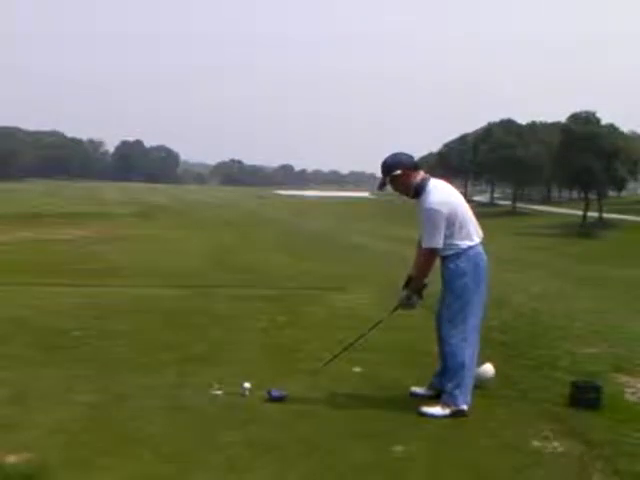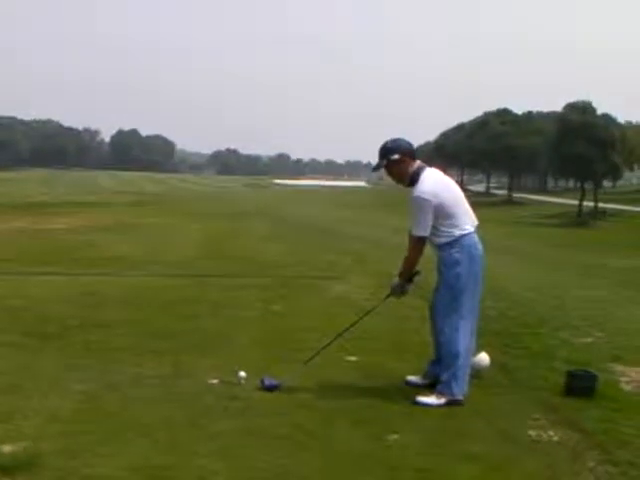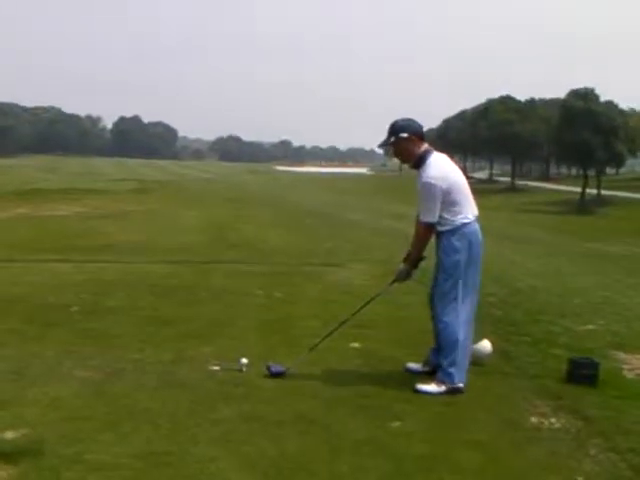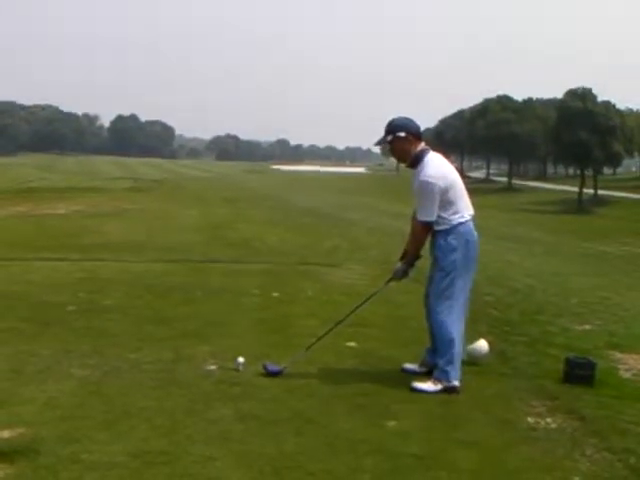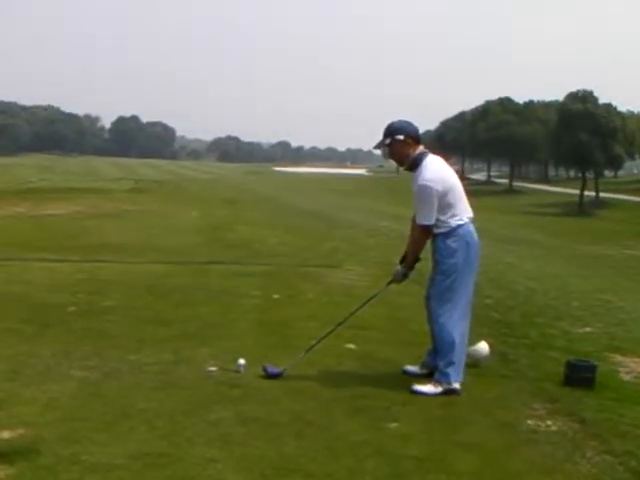
dt=0.5s
person 1, frame 1
left shoulder: (432, 202)
right shoulder: (433, 188)
left elbow: (430, 252)
right elbow: (425, 243)
left wrist: (413, 290)
right wrist: (412, 277)
left hip: (464, 263)
right hip: (459, 261)
left knee: (457, 330)
right knee: (446, 325)
left ankle: (456, 399)
right ankle: (442, 383)
person 1, frame 2
left shoulder: (422, 192)
right shoulder: (430, 176)
left elbow: (418, 242)
right elbow: (418, 236)
left wrist: (402, 278)
right wrist: (406, 272)
left hip: (459, 252)
right hip: (458, 249)
left knee: (453, 320)
right knee: (441, 314)
left ankle: (452, 390)
right ankle: (437, 372)
person 1, frame 3
left shoulder: (430, 177)
right shoulder: (435, 160)
left elbow: (426, 226)
right elbow: (424, 219)
left wrist: (409, 264)
right wrist: (411, 255)
left hip: (458, 239)
right hip: (456, 237)
left knee: (451, 306)
right knee: (441, 301)
left ankle: (451, 377)
right ankle: (438, 359)
person 1, frame 4
left shoulder: (429, 175)
right shoulder: (429, 161)
left elbow: (424, 225)
right elbow: (419, 217)
left wrist: (407, 262)
right wrist: (406, 253)
left hip: (454, 239)
right hip: (450, 236)
left knee: (444, 305)
right knee: (436, 301)
left ankle: (447, 375)
right ankle: (435, 360)
person 1, frame 5
left shoulder: (426, 179)
right shoulder: (429, 163)
left elbow: (424, 229)
right elbow: (419, 221)
left wrist: (407, 265)
right wrist: (406, 256)
left hip: (455, 242)
right hip: (451, 240)
left knee: (446, 308)
right knee: (436, 303)
left ankle: (448, 378)
right ankle: (435, 362)
